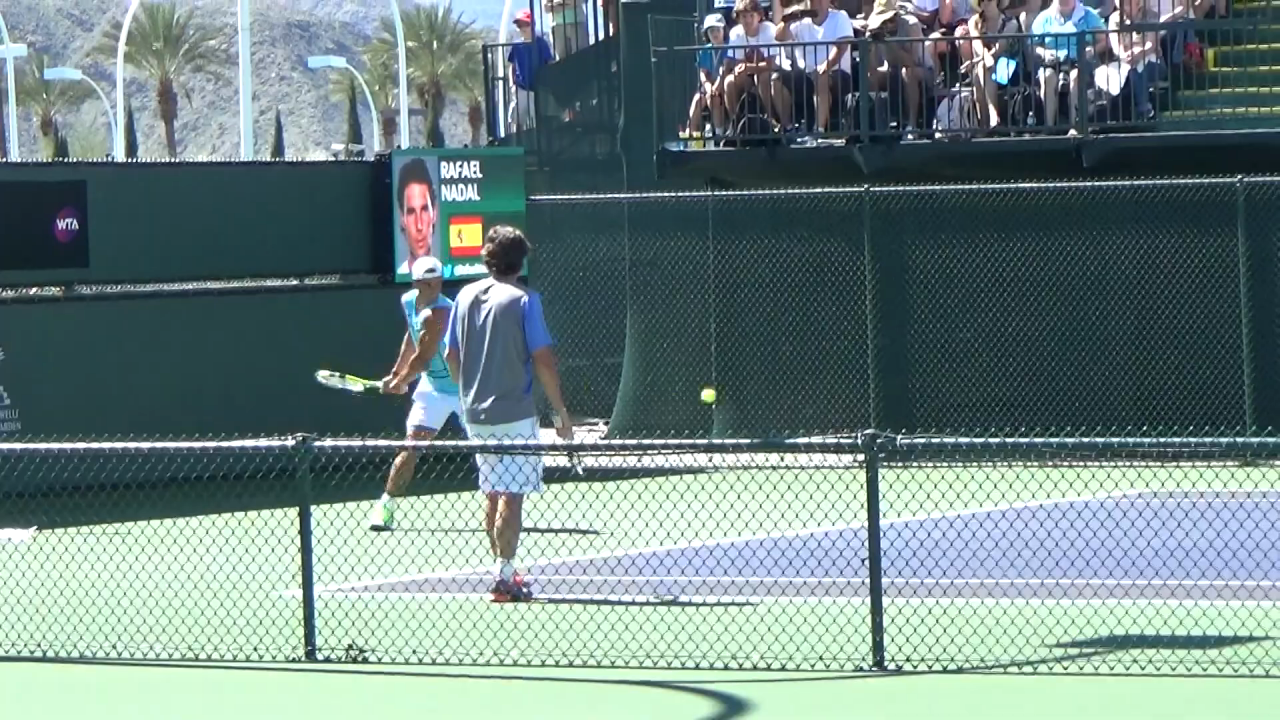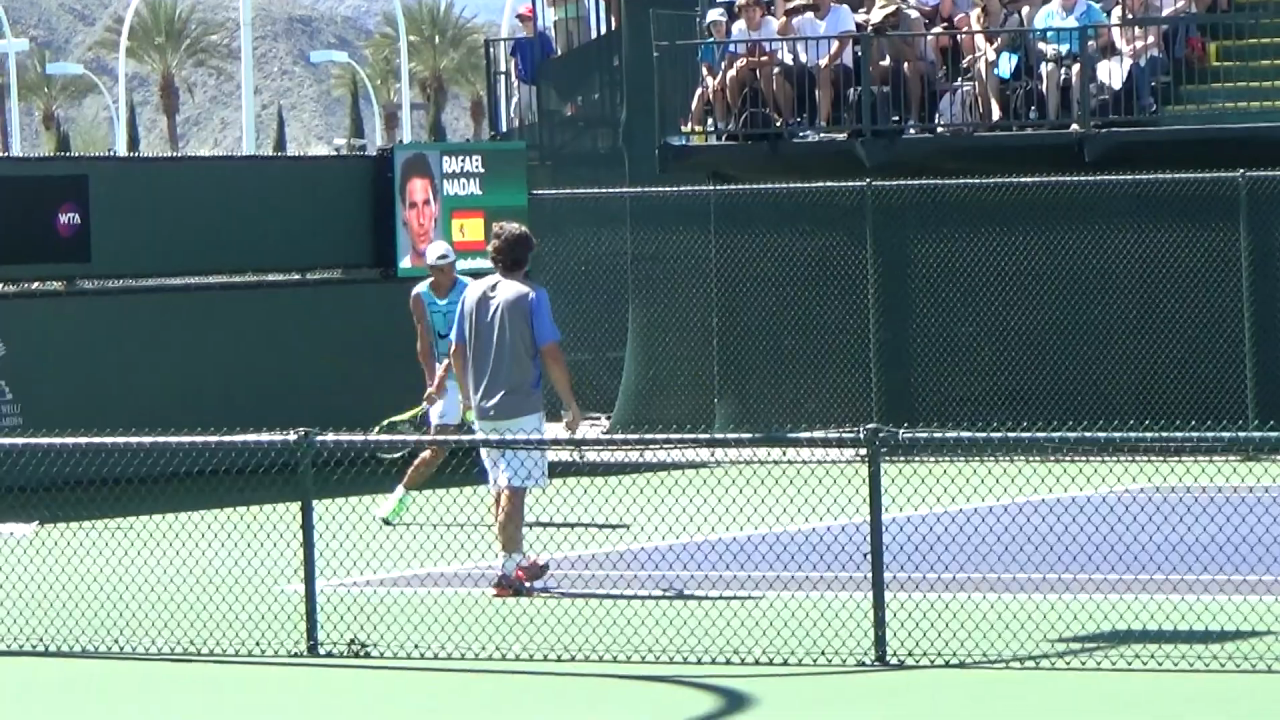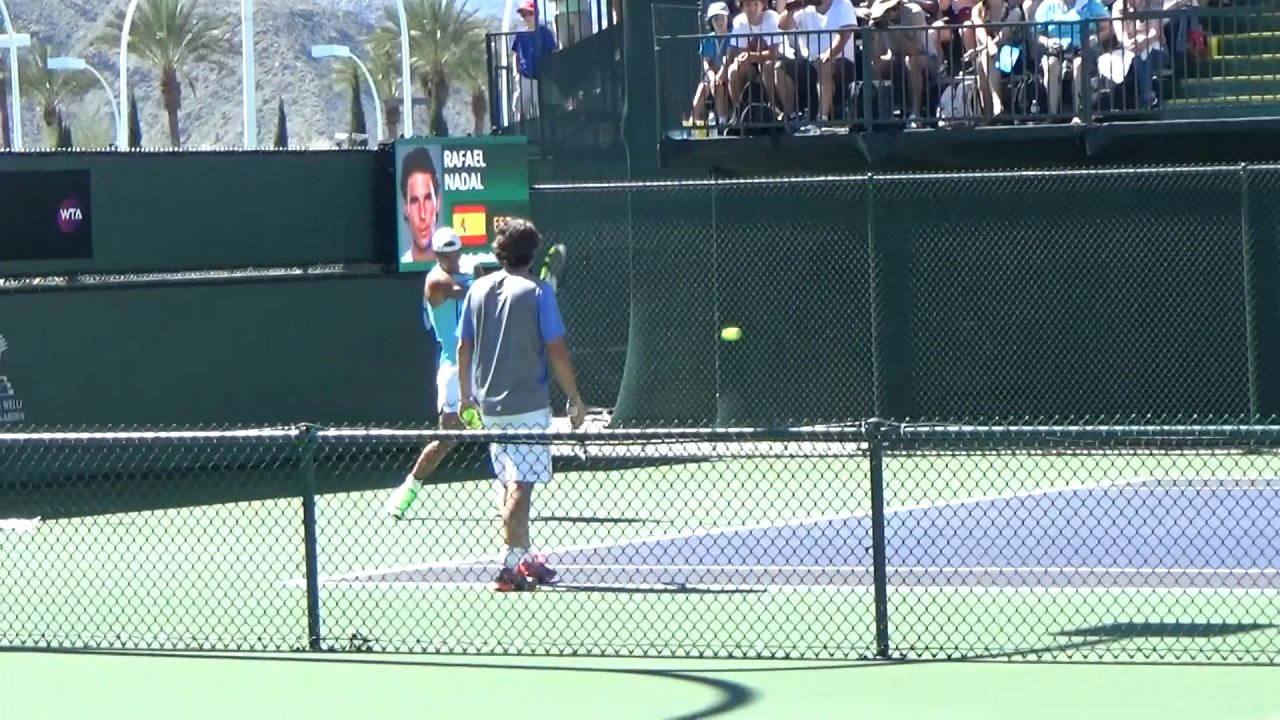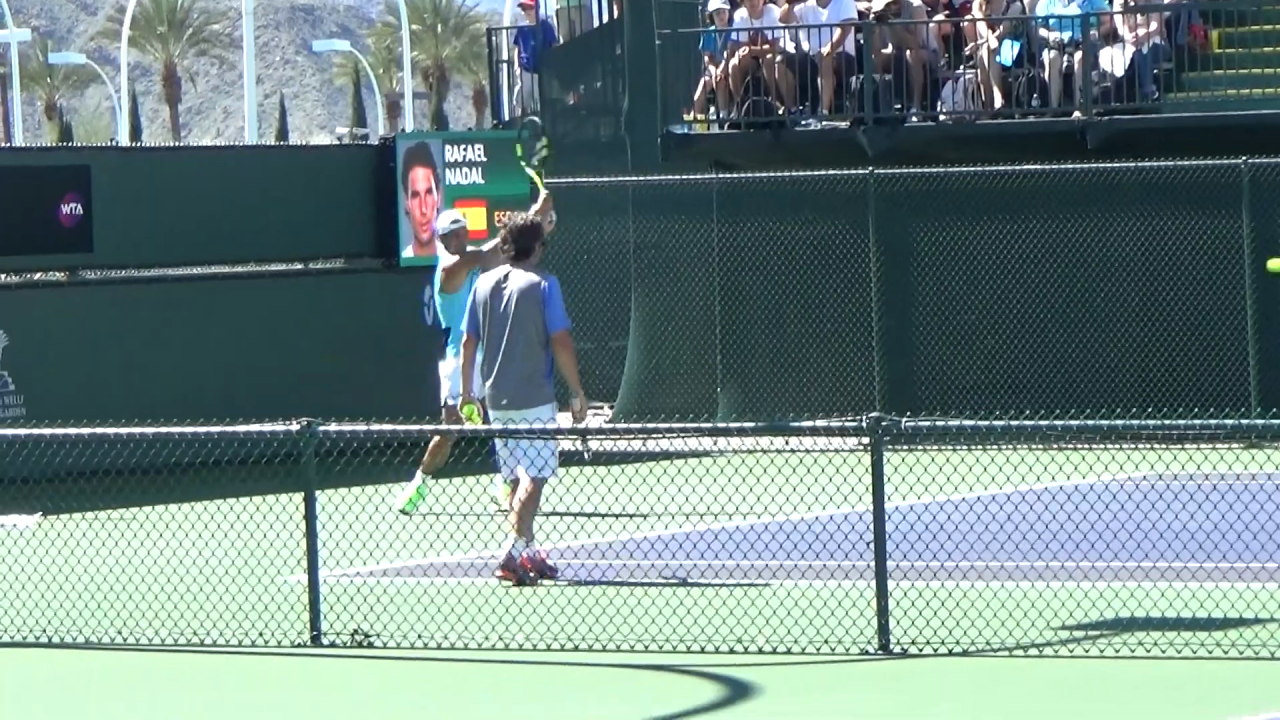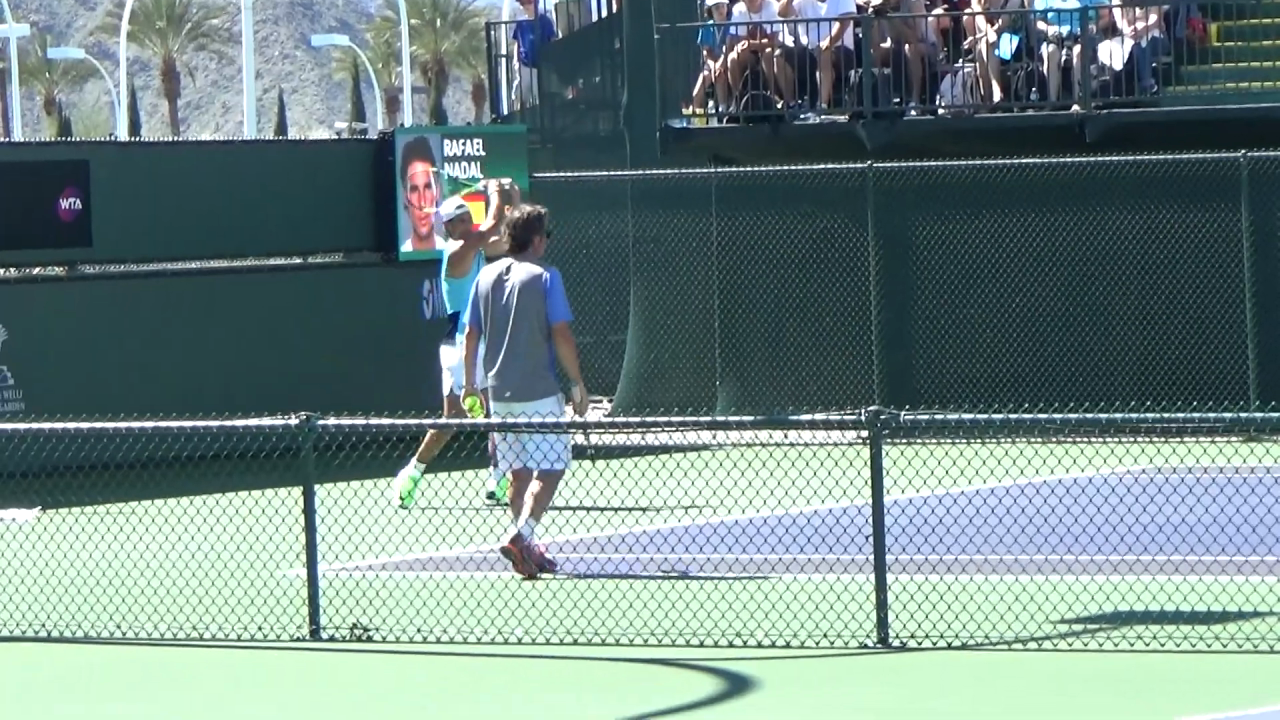
dt=0.1s
person 1, frame 1
left shoulder: (465, 296)
right shoulder: (523, 300)
left elbow: (452, 355)
right elbow: (542, 360)
right wrist: (561, 411)
left hip: (476, 415)
right hip: (514, 414)
left knee: (492, 494)
right knee: (510, 497)
left ankle: (504, 569)
right ankle: (505, 580)
person 1, frame 2
left shoulder: (471, 293)
right shoulder: (531, 296)
left elbow: (457, 352)
right elbow: (551, 355)
left wrist: (468, 396)
right wrist: (571, 404)
left hip: (485, 410)
right hip: (521, 410)
left knee: (503, 490)
right knee: (513, 491)
left ankle: (518, 562)
right ankle: (507, 574)
person 1, frame 3
left shoulder: (477, 289)
right shoulder: (538, 292)
left elbow: (464, 348)
right elbow: (556, 351)
left wrist: (466, 395)
right wrist: (575, 399)
left hip: (491, 406)
right hip: (528, 406)
left knee: (513, 484)
right knee: (521, 487)
left ankle: (525, 559)
right ankle: (509, 568)
person 1, frame 4
left shoulder: (484, 283)
right shoulder: (543, 285)
left elbow: (468, 342)
right elbow: (561, 344)
left wrist: (467, 390)
right wrist: (577, 392)
left hip: (497, 400)
right hip: (534, 401)
left knee: (519, 478)
right knee: (532, 480)
left ankle: (527, 554)
right ankle: (513, 556)
person 1, frame 5
left shoulder: (486, 276)
right shoulder: (545, 277)
left elbow: (471, 335)
right elbow: (562, 335)
left wrist: (470, 382)
right wrist: (579, 385)
left hip: (501, 393)
right hip: (540, 393)
left knee: (519, 473)
right knee: (550, 470)
left ankle: (527, 547)
right ankle: (519, 535)
person 2, frame 1
left shoulder: (442, 313)
right shoulder: (407, 302)
left elbow: (422, 358)
left wrist: (399, 380)
right wrist: (396, 373)
left hip: (463, 389)
right hip: (431, 388)
right knee: (413, 450)
right ankle: (385, 505)
person 2, frame 2
left shoulder: (470, 290)
right shoulder: (420, 296)
right elbow: (425, 343)
left wrist: (443, 378)
right wrist: (434, 384)
right hip: (445, 382)
right knee: (437, 449)
right ankle: (398, 498)
person 2, frame 3
left shoulder: (465, 275)
right shoulder: (436, 280)
right elbow: (466, 297)
right hip: (457, 366)
right knee: (448, 436)
right ankle: (407, 490)
person 2, frame 4
left shoulder: (470, 260)
right shoulder: (451, 266)
right elbow: (491, 253)
left wrist: (541, 221)
right wrist: (531, 218)
right hip: (460, 357)
right knee: (451, 428)
left ankle: (506, 487)
right ankle: (418, 487)
person 2, frame 5
left shoulder: (471, 248)
right shoulder: (459, 251)
right elbow: (493, 227)
left wrist: (503, 197)
right wrist: (496, 196)
right hip: (461, 349)
right knee: (450, 420)
left ankle: (498, 483)
right ankle: (412, 475)
